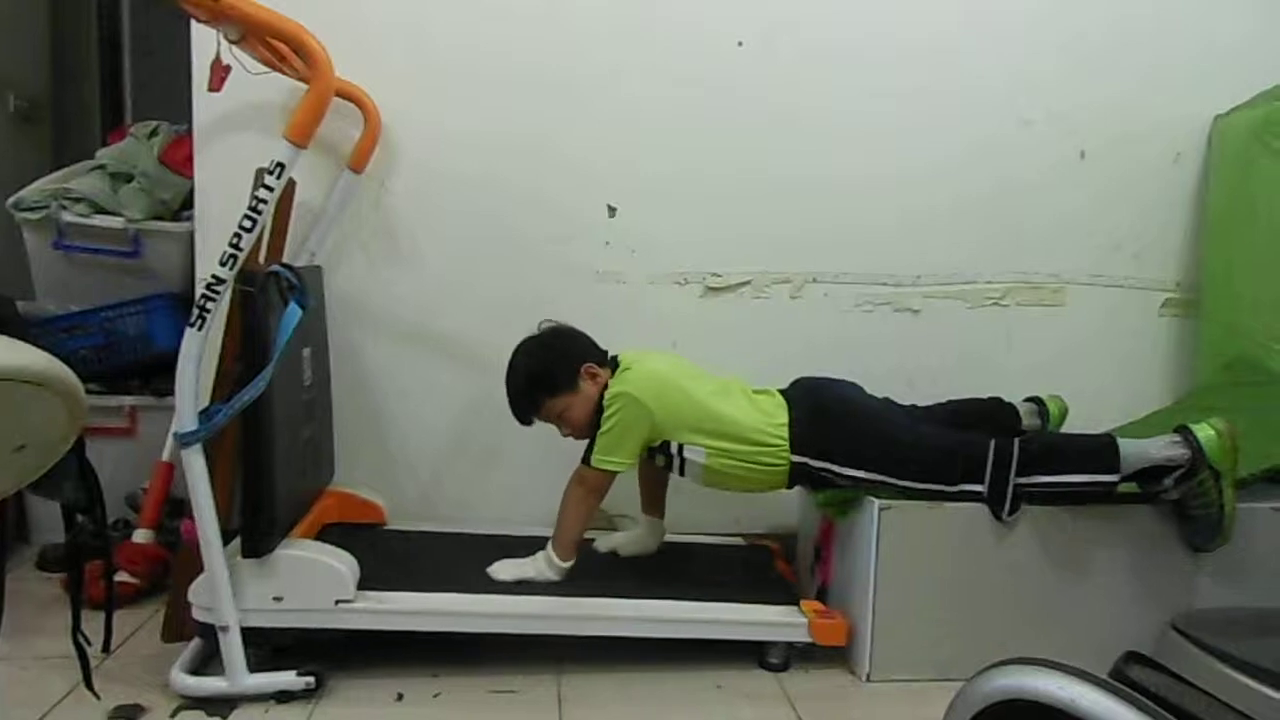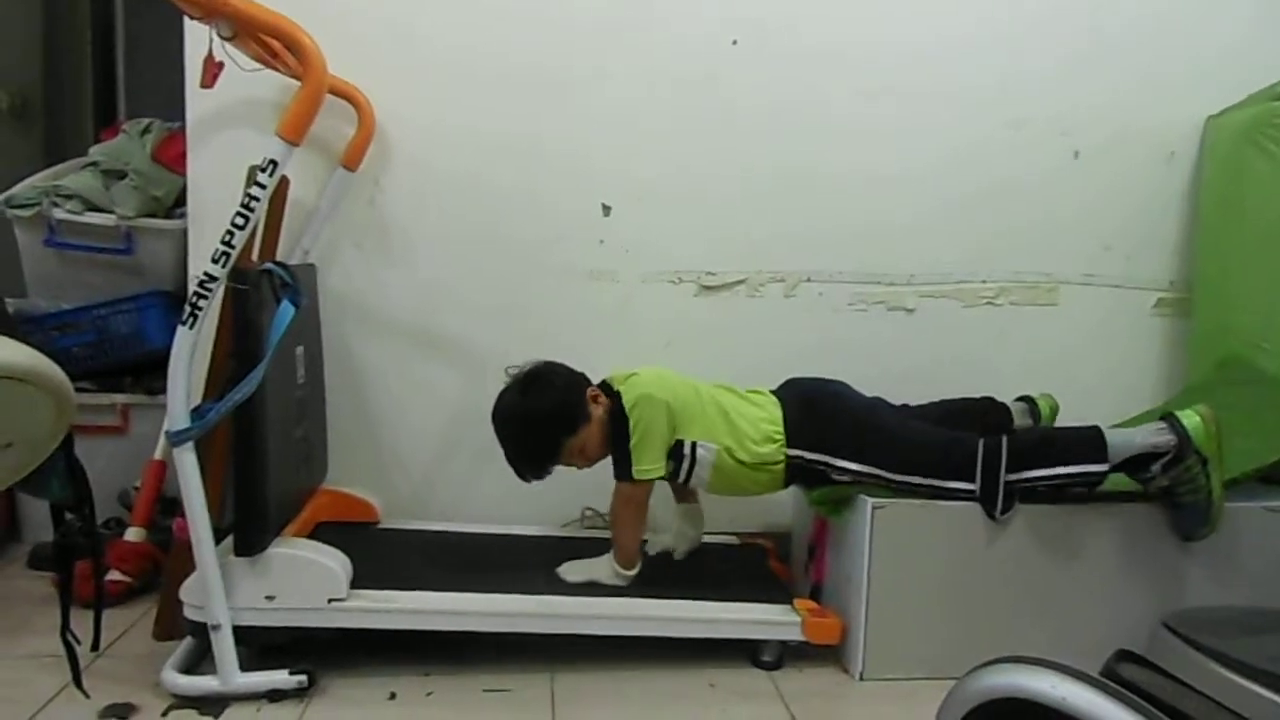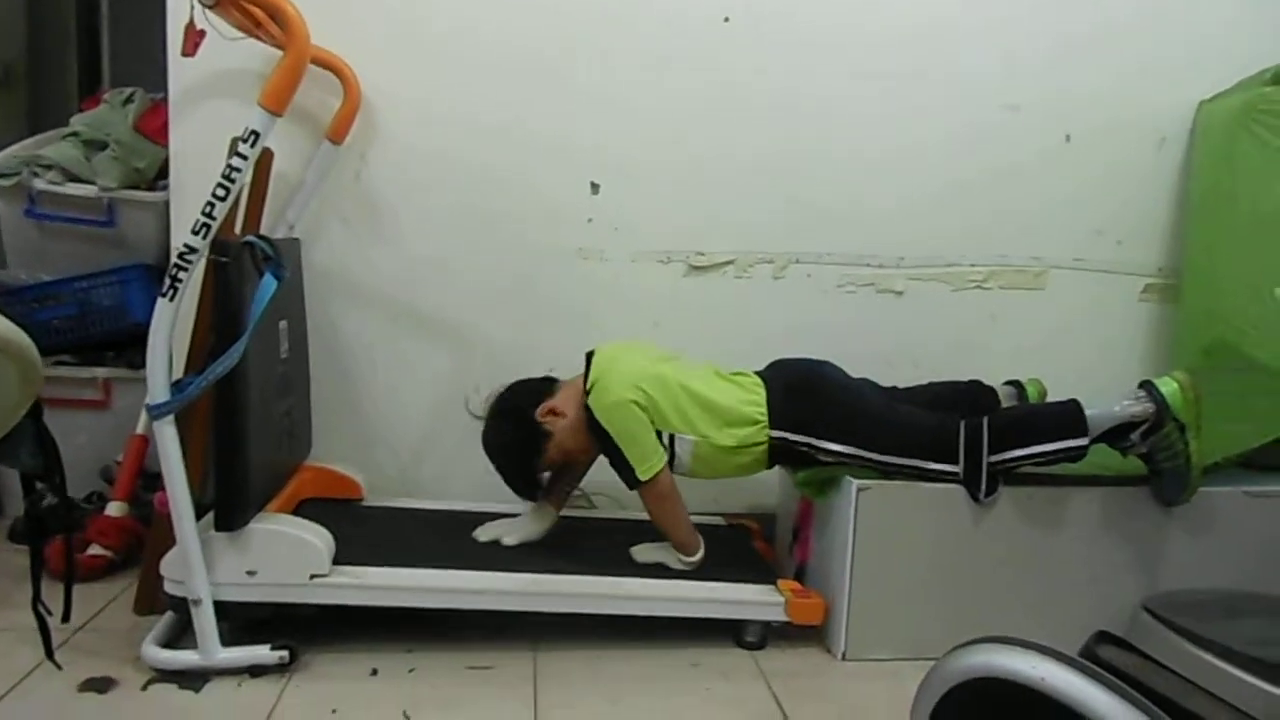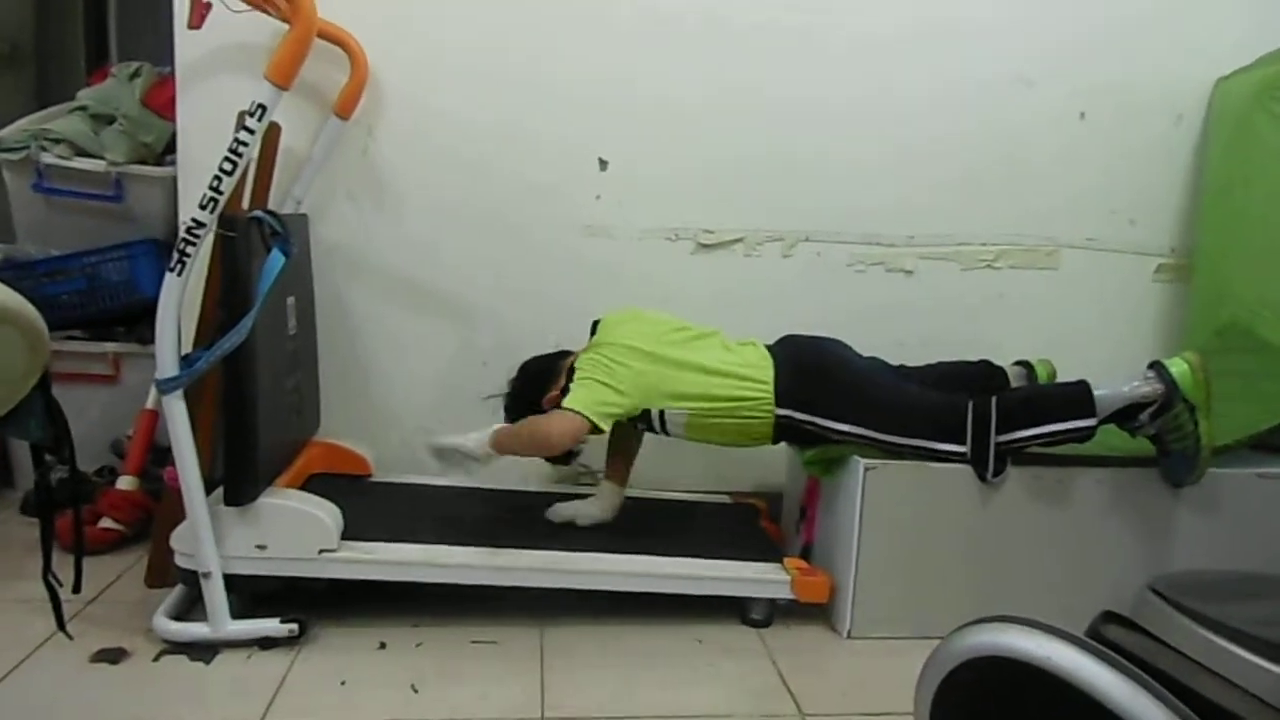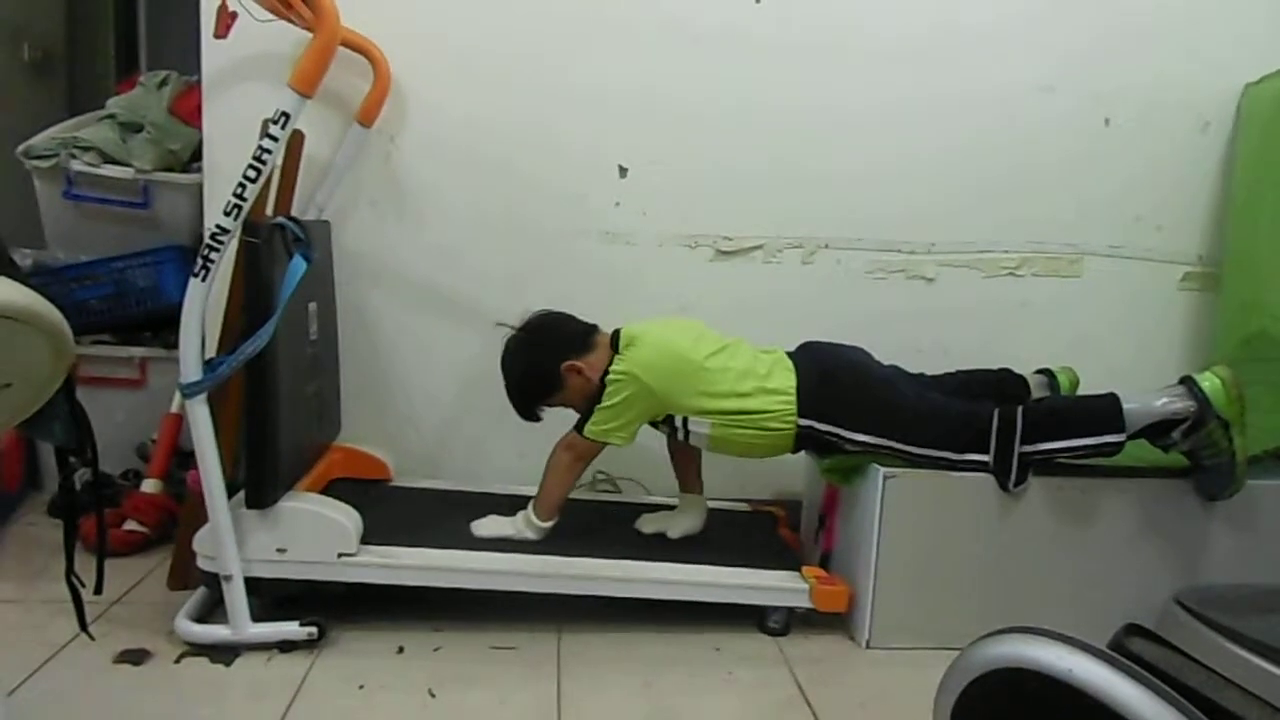
dt=1s
person 1, frame 1
left shoulder: (625, 394)
right shoulder: (637, 368)
left elbow: (588, 486)
right elbow: (656, 455)
left wrist: (553, 562)
right wrist: (648, 531)
left hip: (820, 439)
right hip: (810, 410)
left knee: (983, 470)
right knee: (926, 426)
left ankle: (1180, 456)
person 1, frame 2
left shoulder: (636, 400)
right shoulder: (621, 395)
left elbow: (631, 500)
right elbow: (674, 463)
left wrist: (617, 566)
right wrist: (689, 522)
left hip: (816, 434)
right hip: (801, 412)
left knee: (978, 467)
right knee: (918, 426)
left ankle: (1165, 442)
right ankle: (1019, 413)
person 1, frame 3
left shoulder: (611, 403)
right shoulder: (601, 366)
left elbow: (658, 488)
right elbow: (577, 459)
left wrist: (687, 553)
right wrist: (537, 516)
left hip: (798, 418)
right hip: (787, 390)
left knee: (964, 448)
right knee: (906, 406)
left ankle: (1141, 412)
person 1, frame 4
left shoulder: (602, 371)
right shoulder: (615, 330)
left elbow: (554, 437)
right elbow: (631, 418)
left wrist: (478, 444)
right wrist: (608, 496)
left hip: (804, 398)
right hip: (796, 362)
left knee: (969, 430)
right knee: (916, 386)
left ankle: (1149, 392)
person 1, frame 5
left shoulder: (628, 373)
right shoulder: (641, 337)
left elbow: (572, 451)
right elbow: (682, 417)
left wrist: (532, 523)
right wrist: (689, 506)
left hip: (826, 406)
right hip: (817, 371)
left knee: (992, 439)
right knee: (933, 394)
left ankle: (1184, 407)
